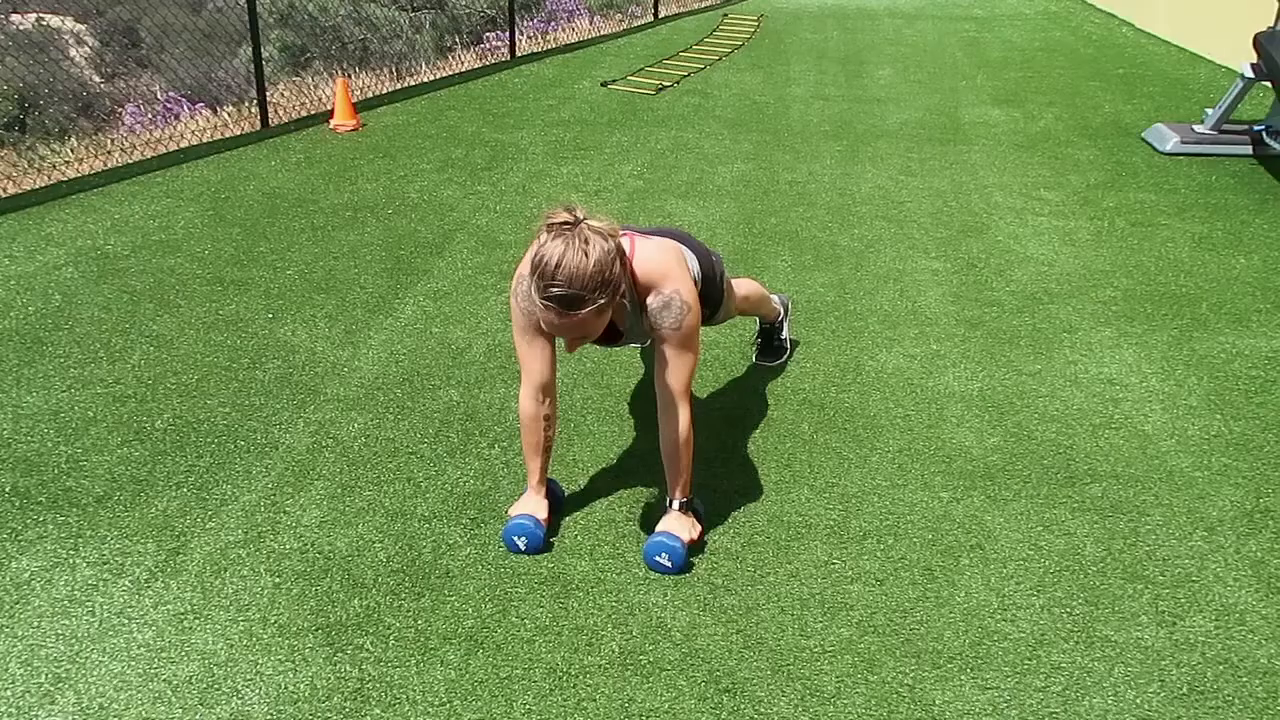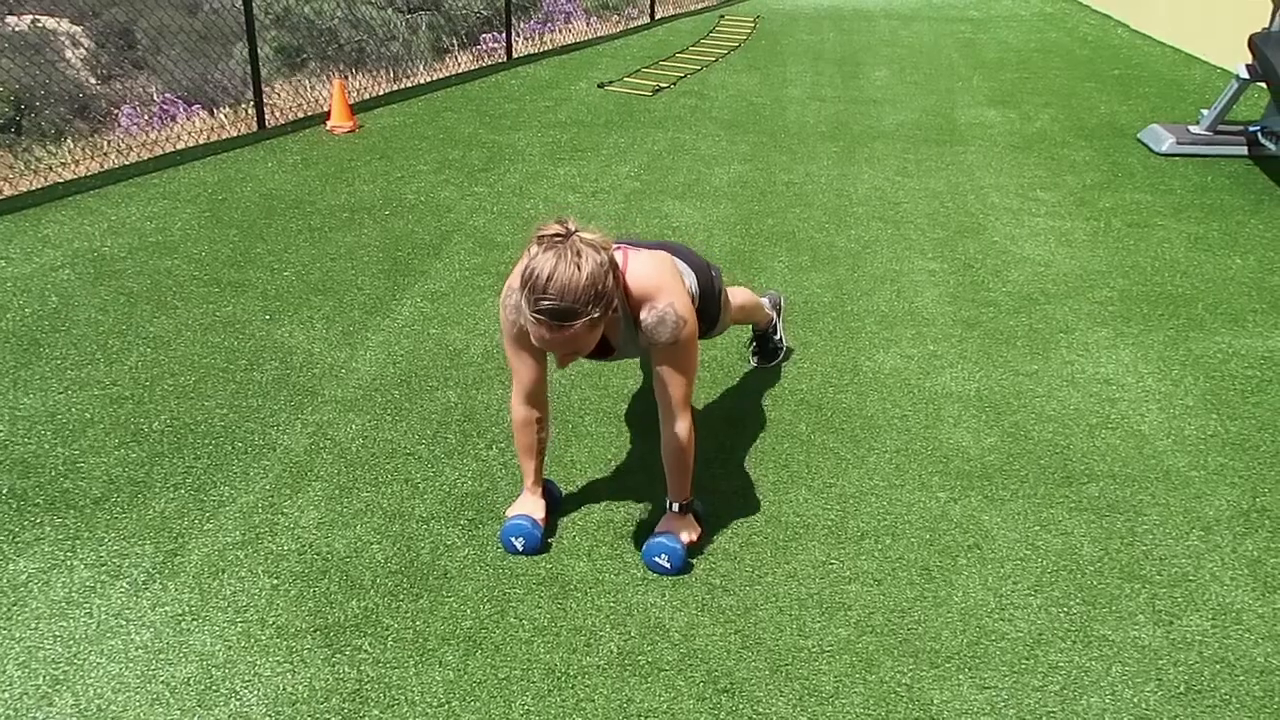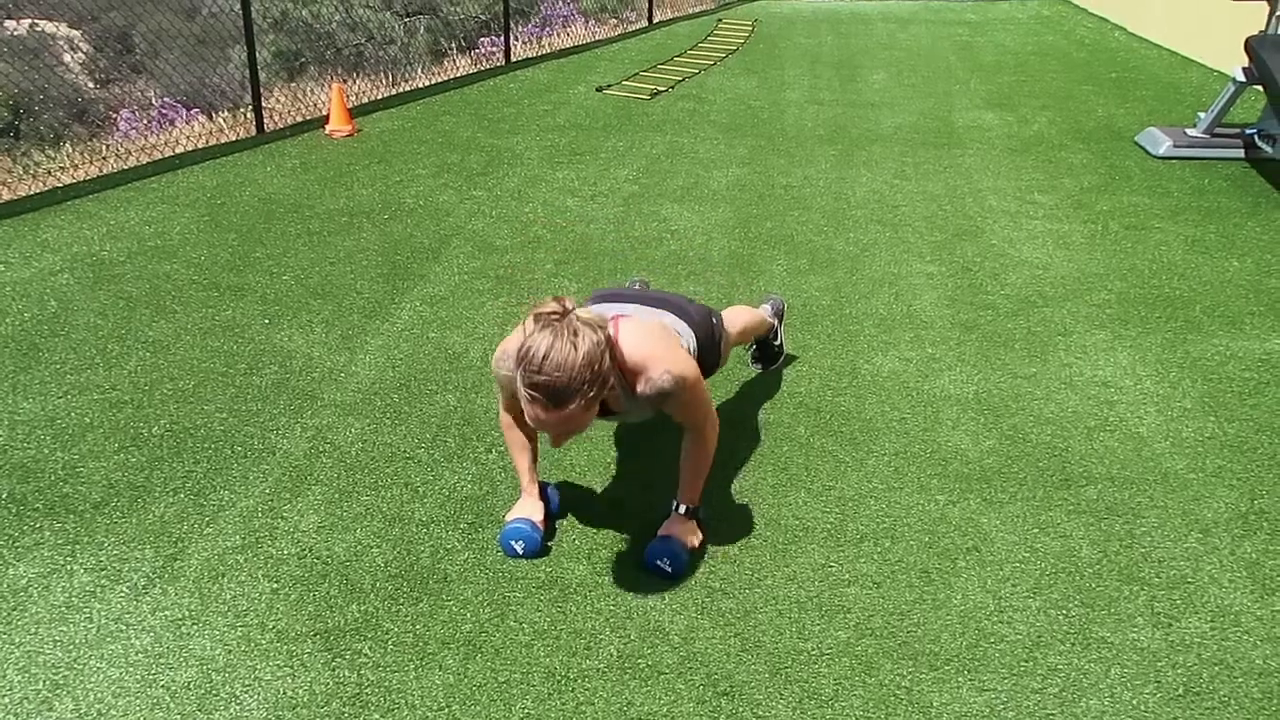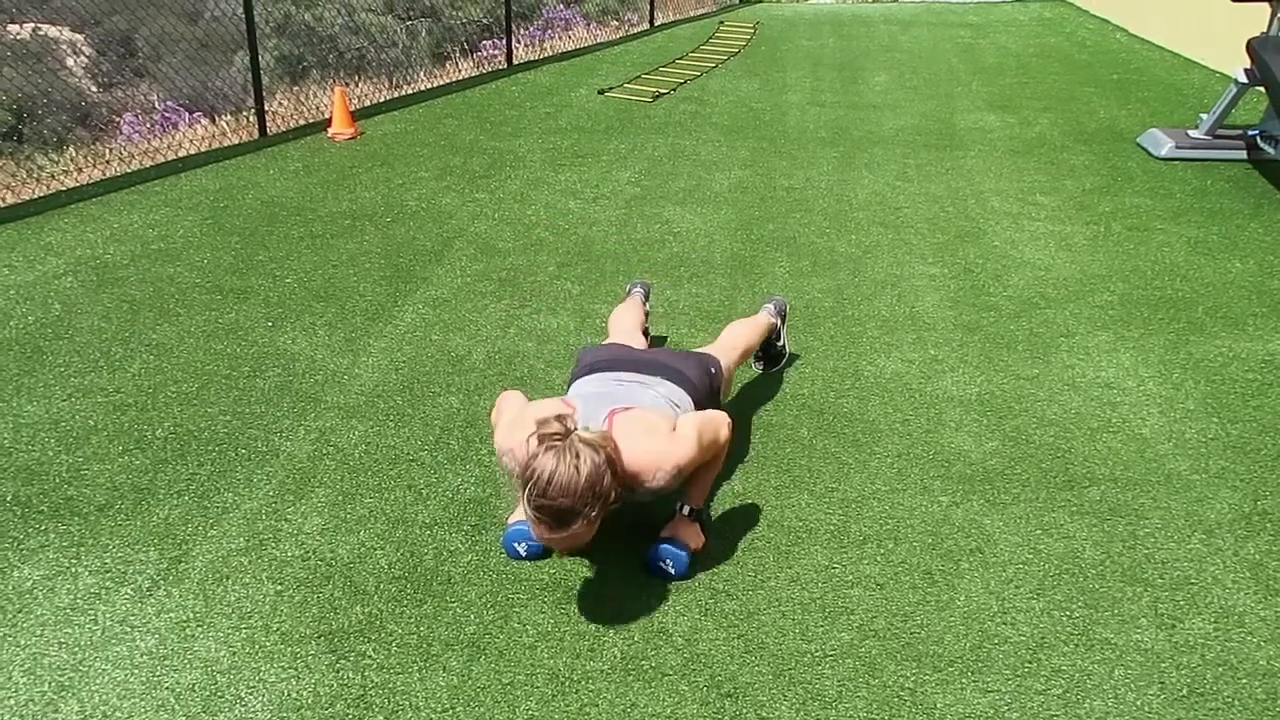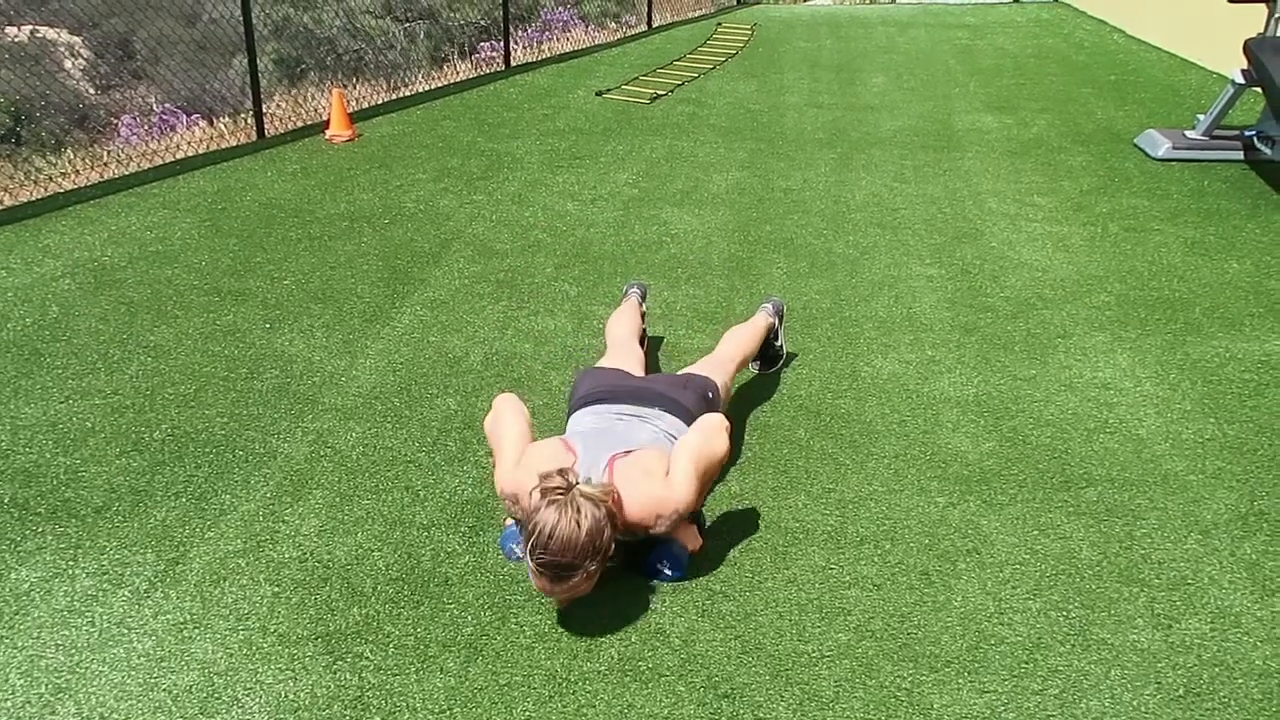
dt=0.3s
person 1, frame 1
left shoulder: (668, 292)
right shoulder: (532, 281)
left elbow: (675, 408)
right elbow: (536, 395)
left wrist: (679, 507)
right wrist: (535, 491)
left hip: (694, 271)
left knee: (736, 298)
left ankle: (774, 309)
right ankle: (645, 331)
person 1, frame 2
left shoulder: (662, 306)
right shoulder: (522, 294)
left elbow: (676, 418)
right elbow: (527, 402)
left wrist: (679, 510)
right wrist: (531, 491)
left hip: (690, 277)
left knee: (729, 308)
left ankle: (767, 314)
person 1, frame 3
left shoulder: (662, 372)
right shoulder: (512, 360)
left elbow: (703, 427)
right elbow: (510, 410)
left wrist: (685, 512)
right wrist: (529, 494)
left hip: (677, 324)
right hip: (603, 308)
left knee: (725, 331)
left ankle: (767, 317)
person 1, frame 4
left shoulder: (659, 462)
right shoulder: (519, 450)
left elbow: (721, 428)
right elbow: (506, 404)
left wrist: (690, 514)
right wrist: (527, 503)
left hip: (675, 382)
right hip: (598, 368)
left knee: (726, 351)
right knee: (622, 338)
left ankle: (770, 317)
right ankle: (637, 297)
person 1, frame 5
left shoulder: (658, 508)
right shoulder: (522, 490)
left elbow: (717, 426)
right elbow: (504, 404)
left hip: (676, 410)
right hip: (600, 398)
left knee: (722, 361)
right knee: (621, 350)
left ankle: (766, 317)
right ankle: (634, 299)
